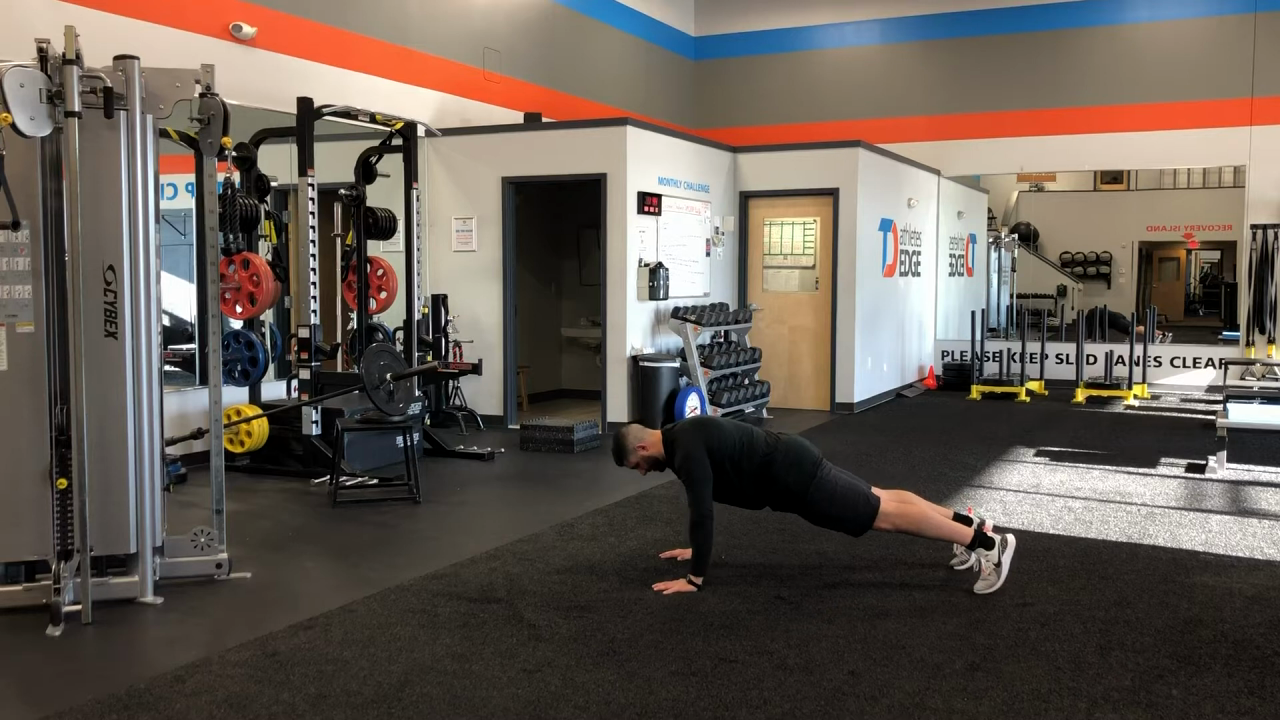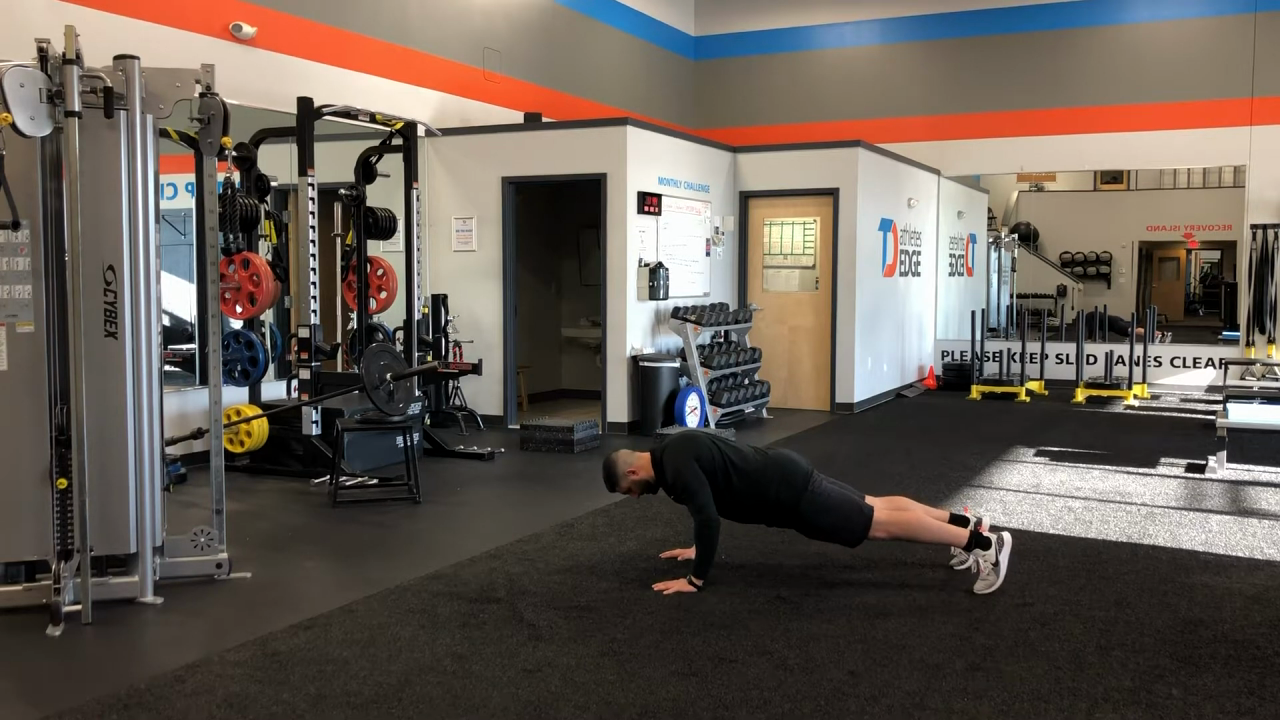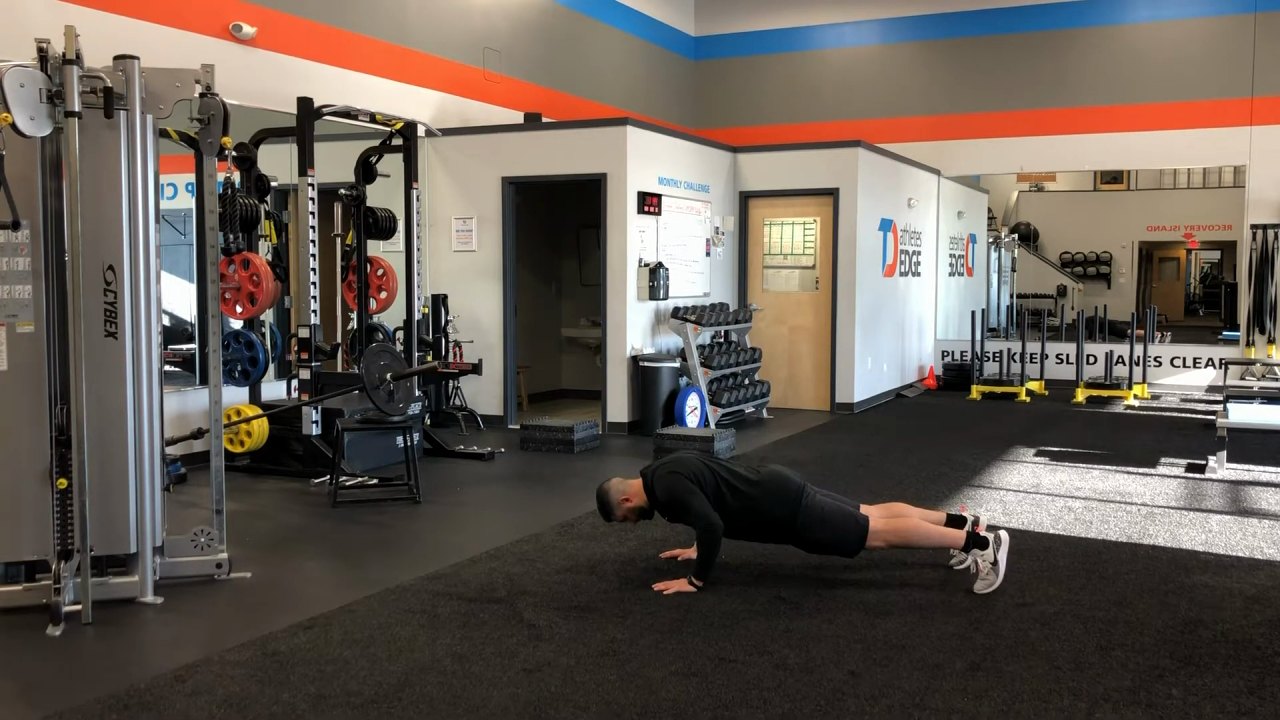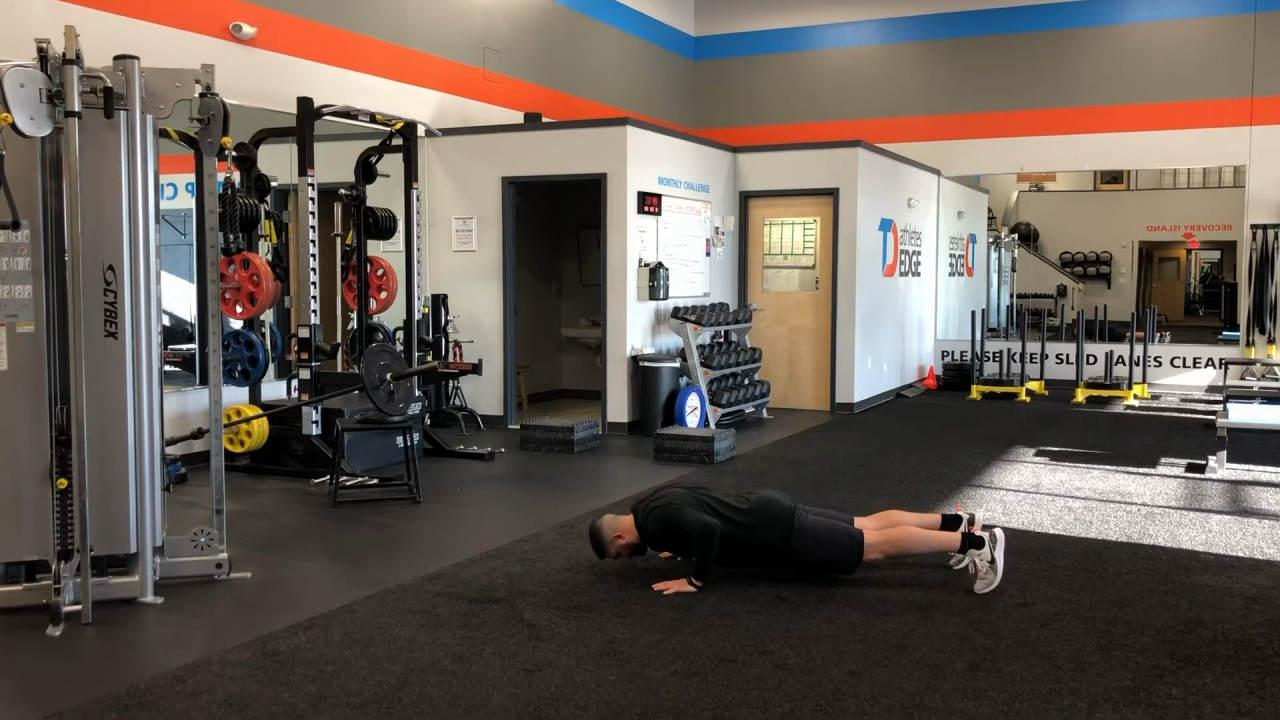
dt=1s
person 1, frame 1
left shoulder: (685, 450)
right shoulder: (684, 436)
left elbow: (702, 511)
right elbow: (704, 507)
left wrist: (695, 577)
right wrist: (696, 548)
left hip: (794, 476)
right hip: (792, 465)
left knee: (884, 514)
right knee: (880, 499)
left ankle: (988, 543)
right ankle: (967, 522)
person 1, frame 2
left shoulder: (676, 466)
right shoulder: (674, 452)
left elbow: (708, 518)
right elbow: (710, 503)
left wrist: (696, 579)
right wrist: (698, 548)
left hip: (788, 492)
right hip: (785, 477)
left knee: (880, 524)
right knee: (876, 506)
left ankle: (983, 544)
right ankle: (963, 522)
person 1, frame 3
left shoulder: (667, 487)
right shoulder: (666, 473)
left elbow: (712, 525)
left wrist: (696, 579)
right wrist: (698, 548)
left hip: (784, 509)
right hip: (778, 491)
left knee: (878, 533)
right knee: (872, 514)
left ankle: (980, 543)
right ankle: (961, 522)
person 1, frame 4
left shoulder: (656, 520)
right shoulder: (658, 503)
left elbow: (709, 529)
left wrist: (695, 580)
right wrist: (688, 547)
left hip: (778, 533)
right hip: (770, 513)
left knee: (875, 546)
right knee: (867, 525)
left ankle: (976, 543)
right ankle: (958, 522)
